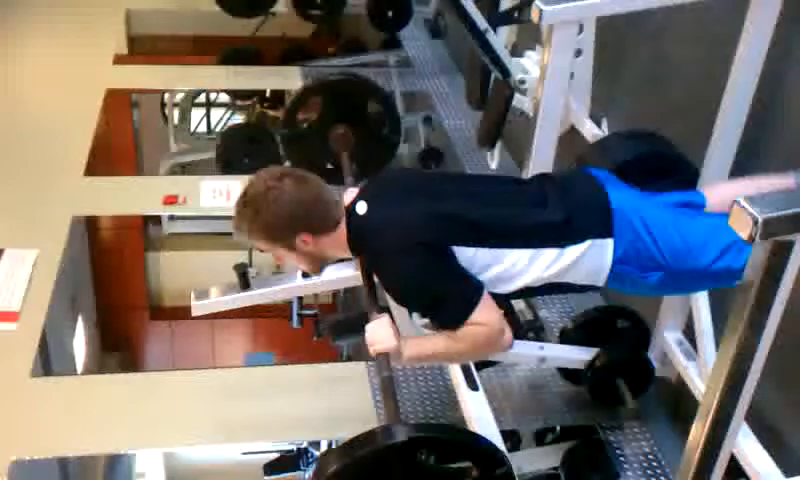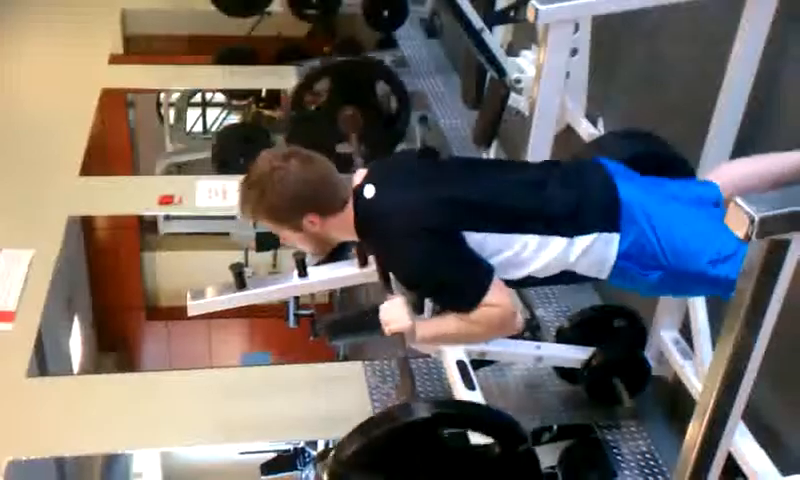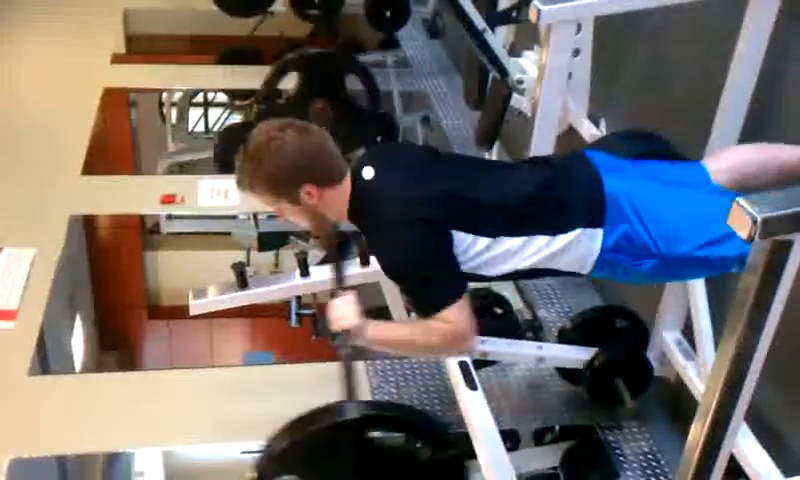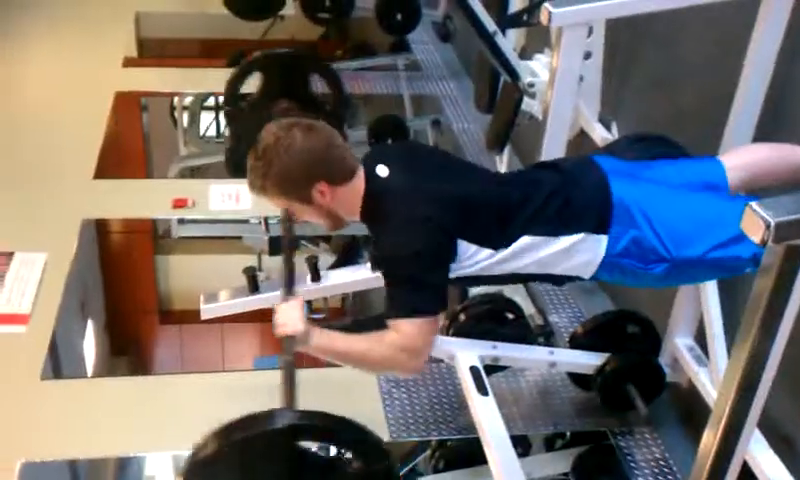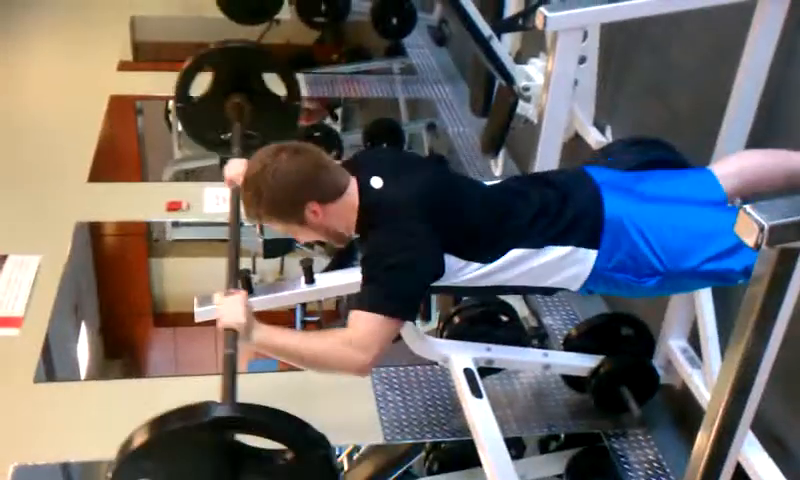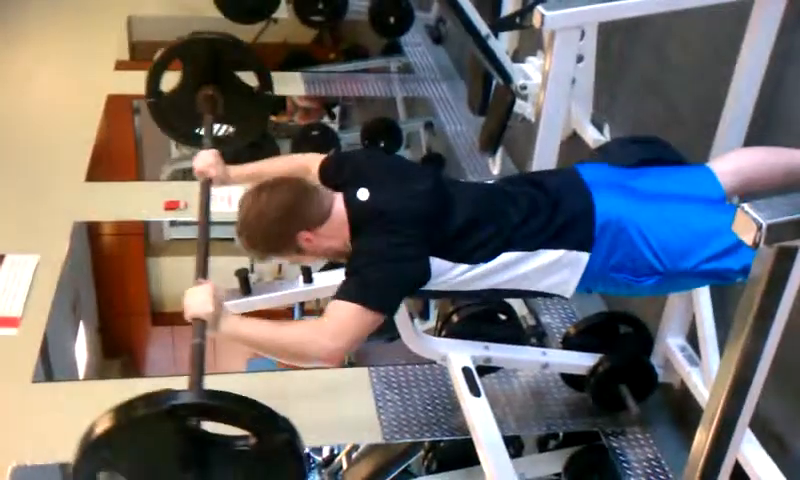
dt=0.2s
person 1, frame 1
left shoulder: (403, 260)
right shoulder: (377, 190)
left elbow: (494, 334)
left wrist: (403, 349)
right wrist: (327, 196)
left hip: (609, 244)
right hip: (581, 196)
right knee: (704, 208)
person 1, frame 2
left shoulder: (410, 244)
right shoulder: (383, 174)
left elbow: (505, 316)
left wrist: (417, 329)
right wrist: (343, 177)
left hip: (616, 237)
right hip: (591, 184)
left knee: (746, 256)
right knee: (713, 195)
person 1, frame 3
left shoulder: (400, 234)
right shoulder: (377, 161)
left elbow: (458, 334)
left wrist: (365, 330)
left hip: (605, 230)
right hip: (581, 178)
left knee: (752, 240)
right knee: (715, 176)
person 1, frame 4
left shoulder: (406, 236)
right shoulder: (384, 159)
left elbow: (408, 353)
left wrist: (311, 338)
right wrist: (288, 166)
left hip: (612, 234)
right hip: (590, 183)
right knee: (731, 177)
person 1, frame 5
left shoulder: (397, 243)
right shoulder: (371, 166)
left elbow: (359, 352)
right elbow: (322, 175)
left wrist: (253, 331)
right wrist: (257, 175)
left hip: (602, 244)
right hip: (583, 193)
right knee: (721, 184)
person 1, frame 6
left shoulder: (386, 247)
right shoulder: (359, 173)
left elbow: (328, 343)
right elbow: (306, 165)
left wrist: (222, 320)
right wrist: (231, 173)
left hip: (595, 243)
right hip: (577, 191)
right knee: (720, 181)
